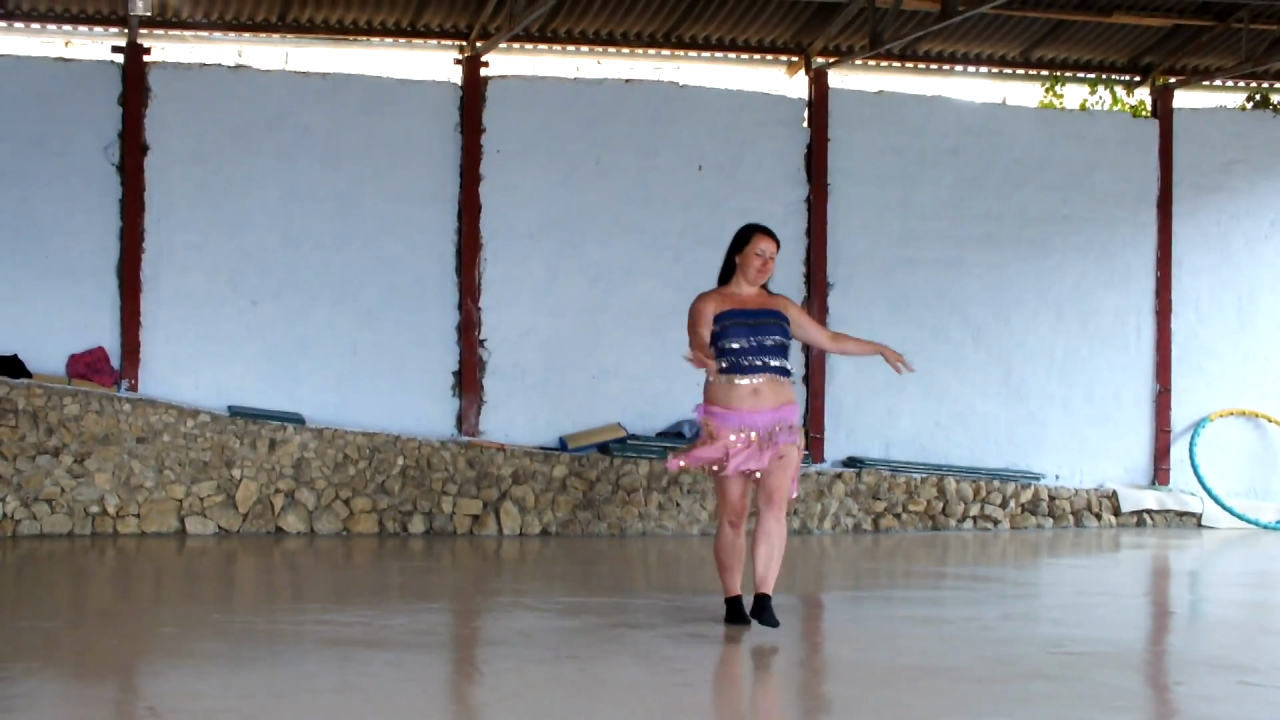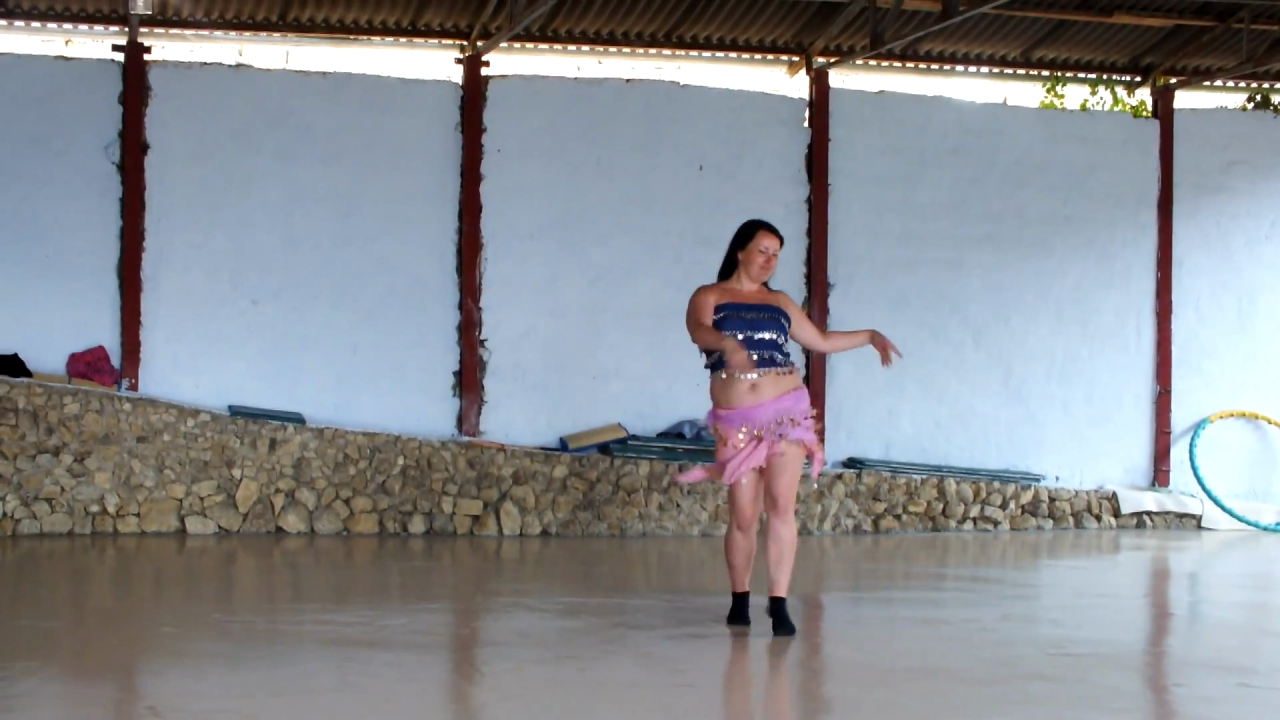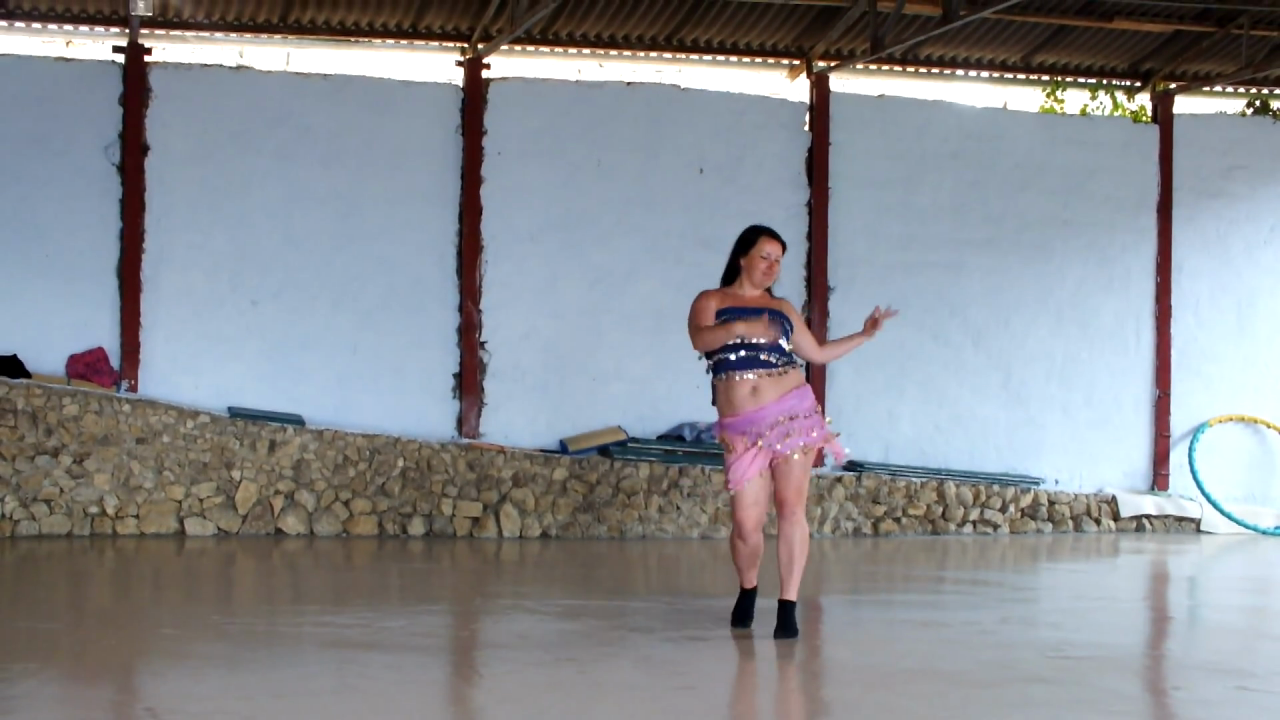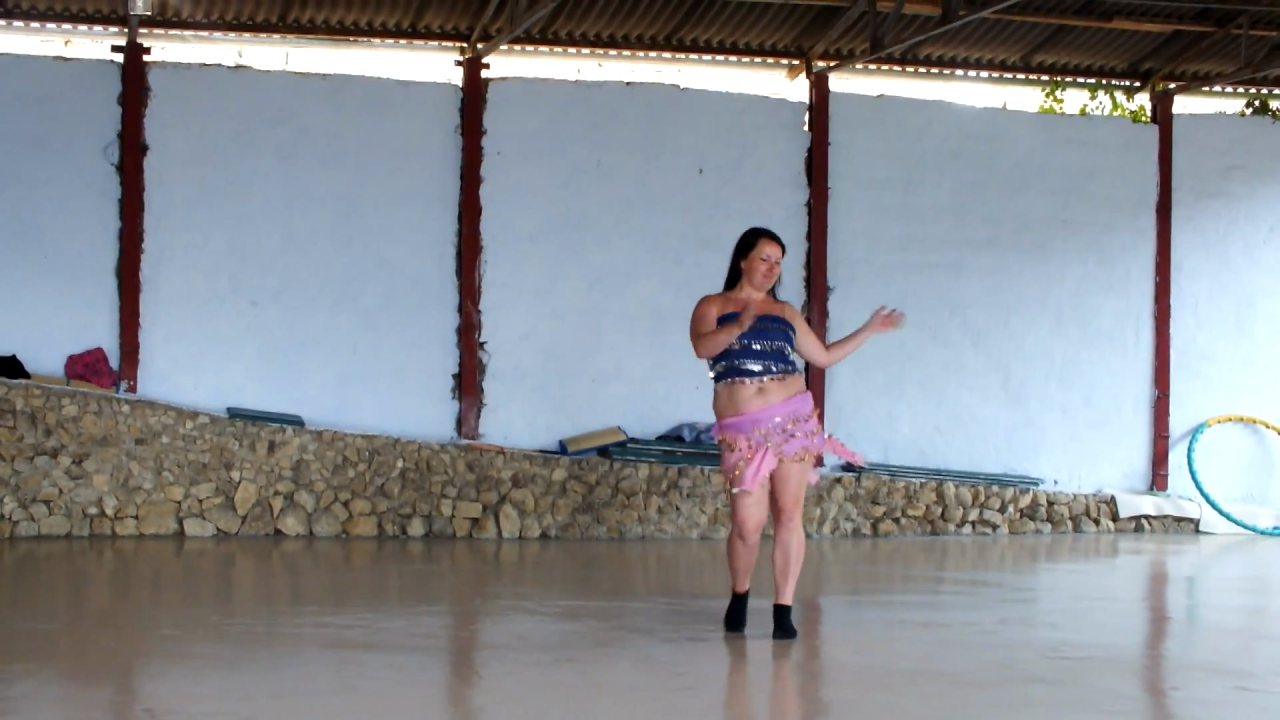
dt=0.1s
person 1, frame 1
left shoulder: (780, 306)
right shoulder: (709, 304)
left elbow: (827, 339)
right elbow: (698, 342)
left wrist: (880, 349)
right wrist: (705, 359)
left hip: (778, 421)
right hip: (728, 423)
left knee: (775, 505)
right knee: (732, 514)
left ankle: (763, 599)
right ankle: (733, 601)
person 1, frame 2
left shoulder: (779, 302)
right shoulder: (708, 297)
left elbow: (821, 341)
right elbow: (698, 332)
left wrist: (871, 335)
right wrist: (726, 344)
left hip: (787, 414)
right hip: (736, 423)
left knee: (781, 508)
right knee: (743, 518)
left ankle: (779, 603)
right ankle: (740, 598)
person 1, frame 3
left shoulder: (782, 309)
right shoulder: (710, 301)
left elbow: (816, 354)
right elbow: (700, 339)
left wrist: (864, 334)
right wrist: (743, 329)
left hip: (793, 414)
right hip: (742, 429)
left knee: (792, 509)
right knee: (746, 525)
left ankle: (788, 607)
right ankle: (748, 592)
person 1, frame 4
left shoulder: (785, 312)
right shoulder: (712, 307)
left elbow: (823, 357)
right elbow: (702, 346)
left wrist: (868, 330)
right wrist: (738, 327)
left hip: (792, 419)
right hip: (742, 431)
left knee: (789, 515)
right knee: (747, 526)
left ankle: (783, 609)
right ankle: (739, 595)
